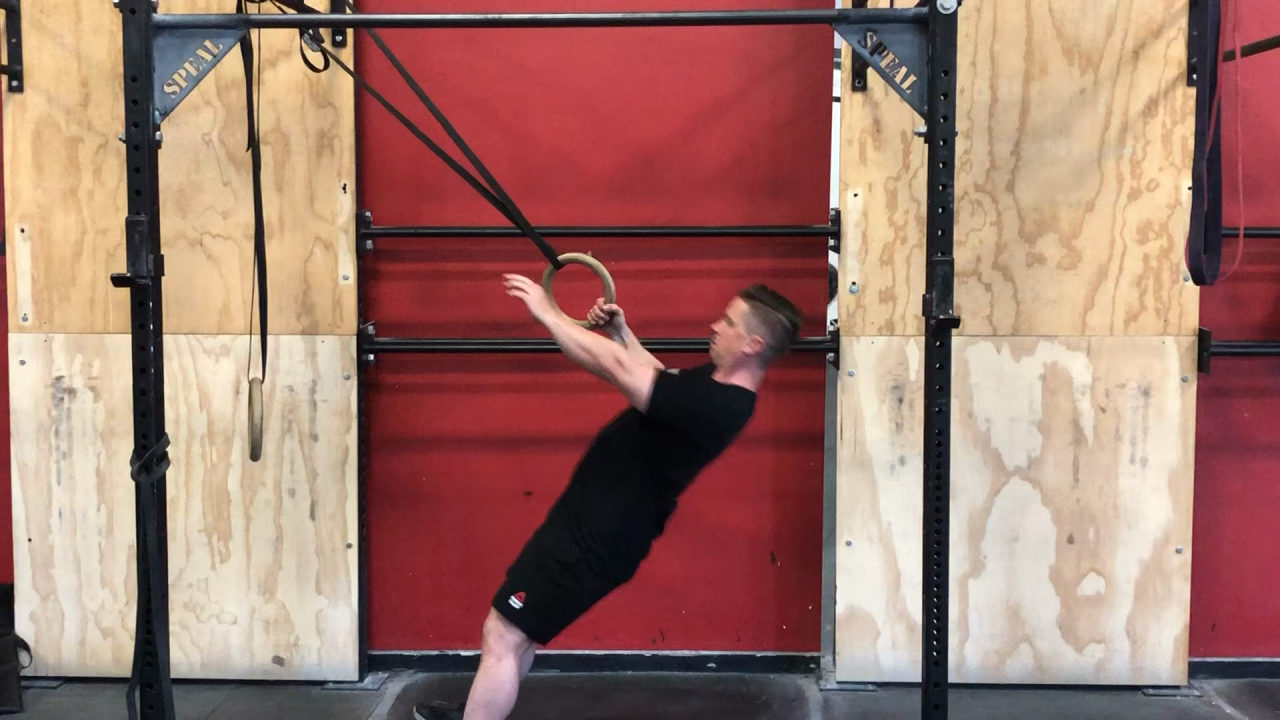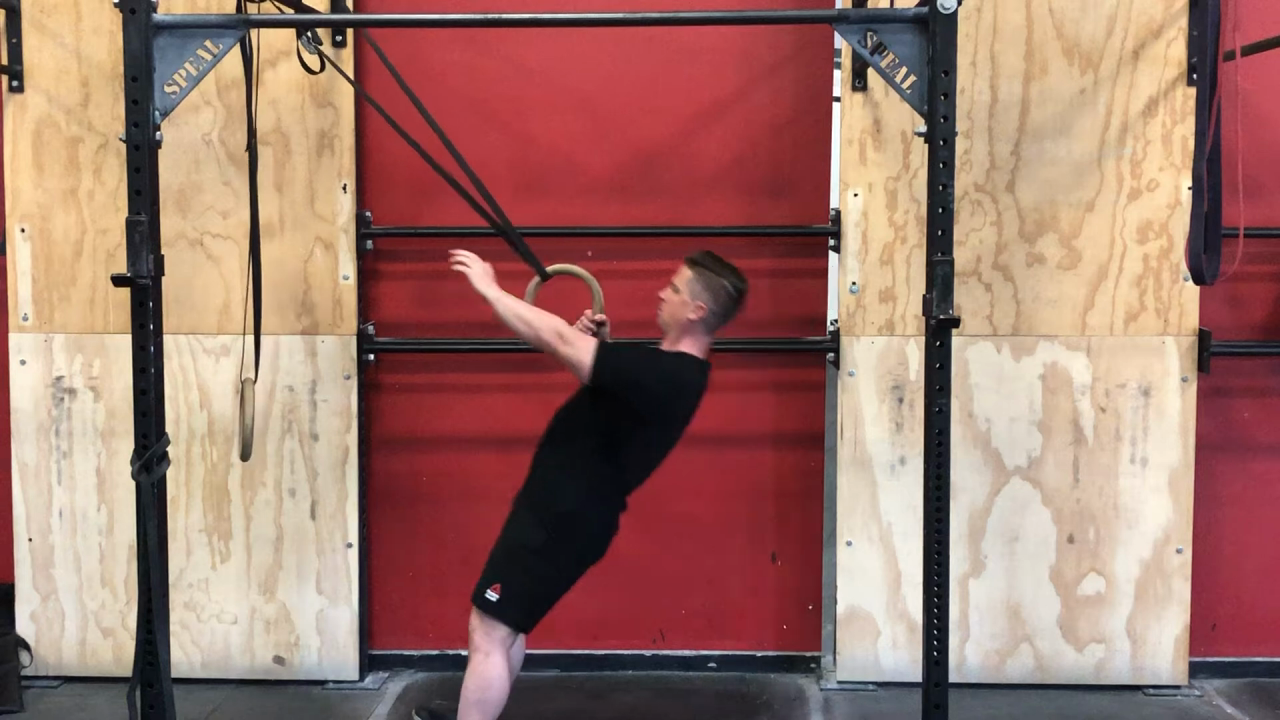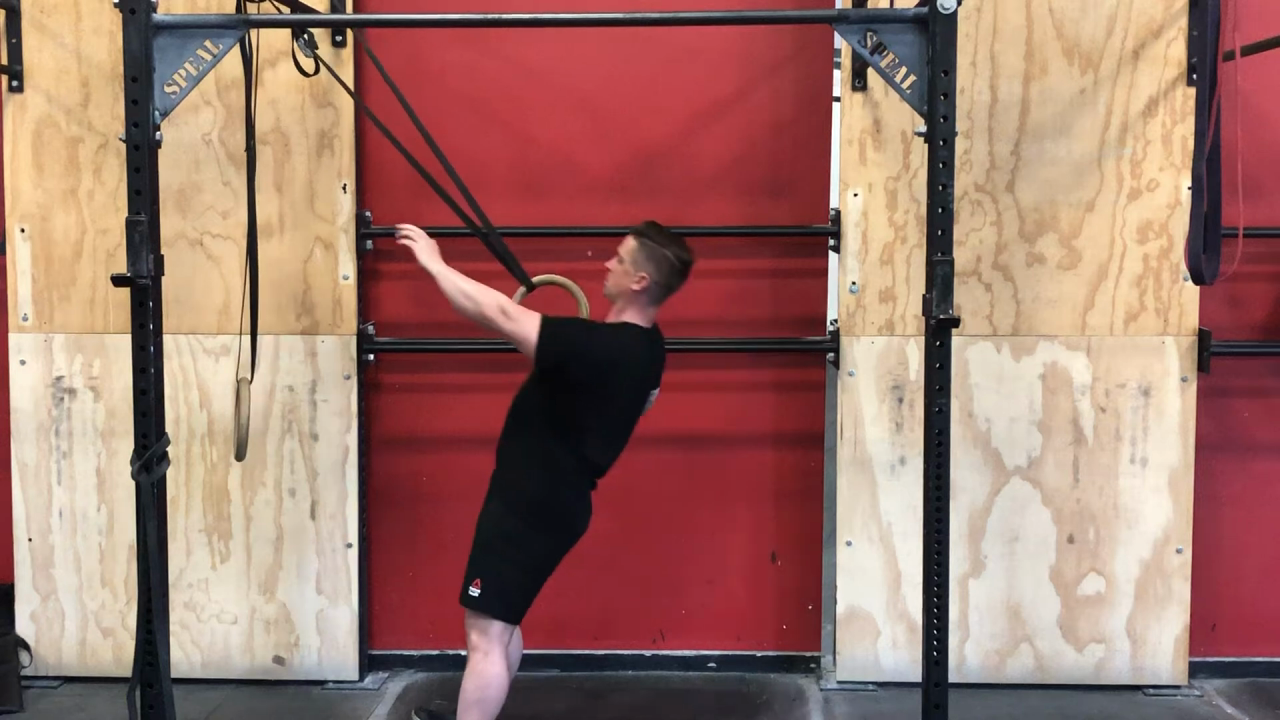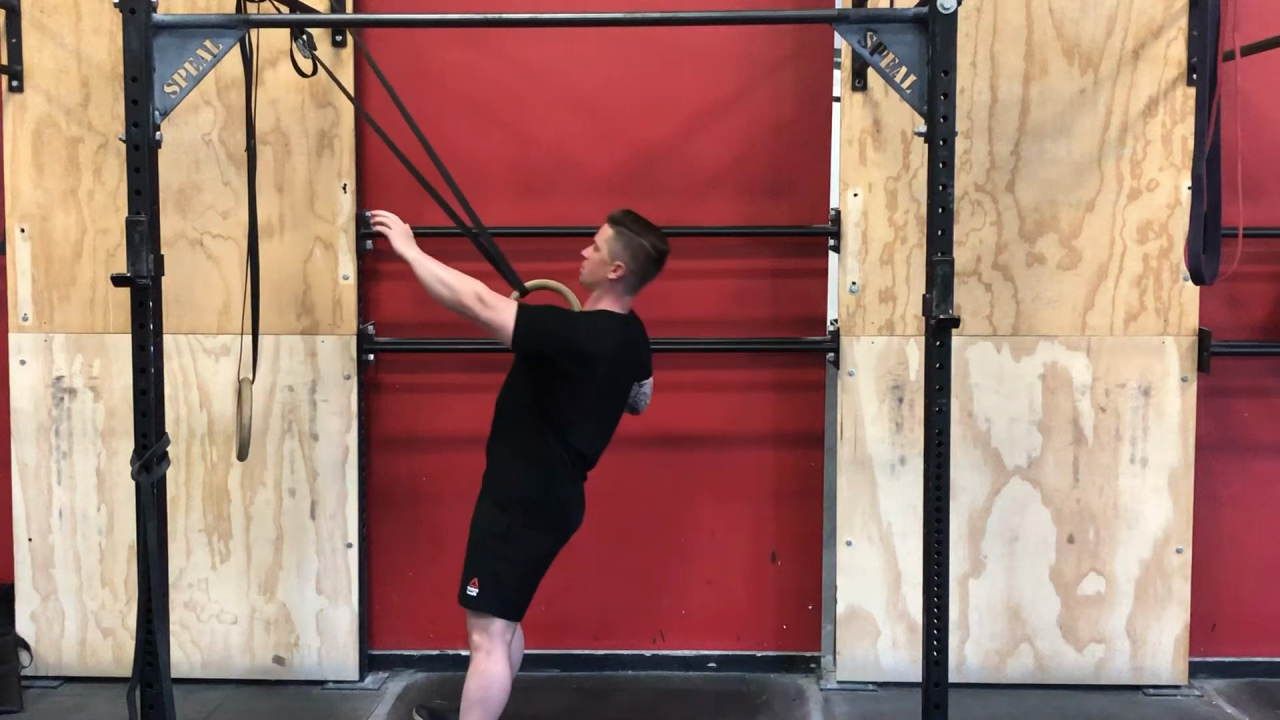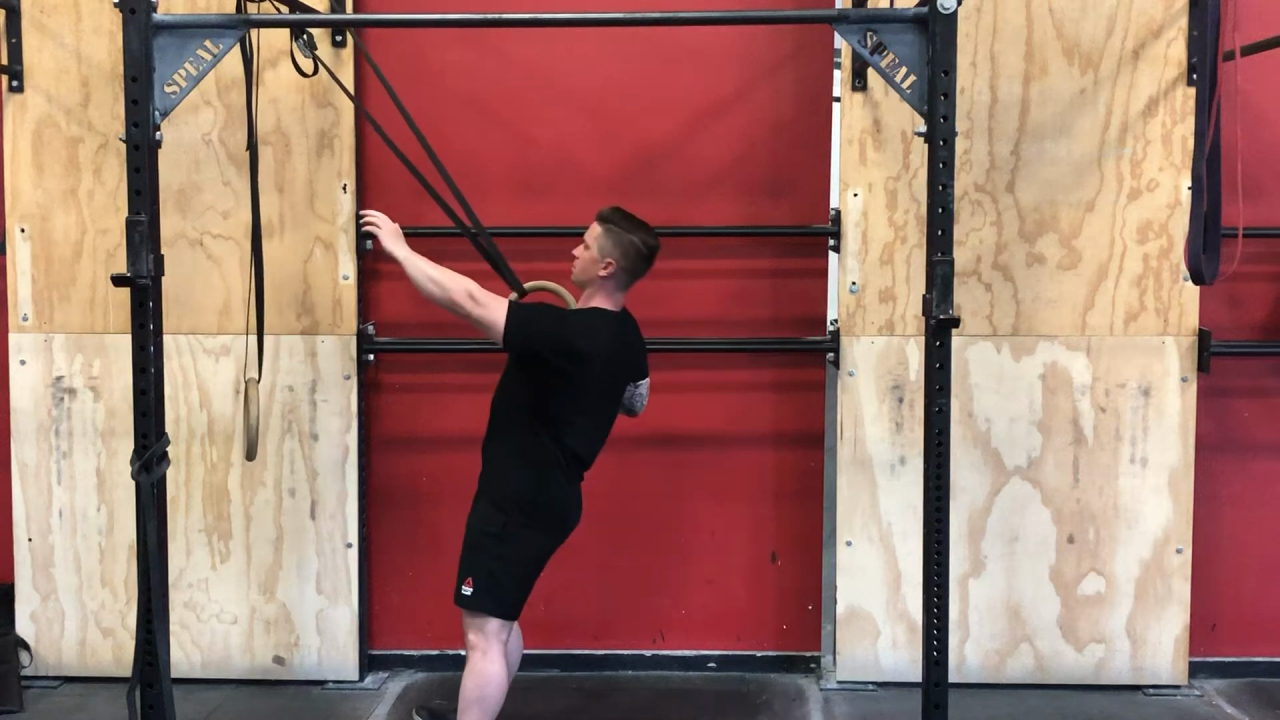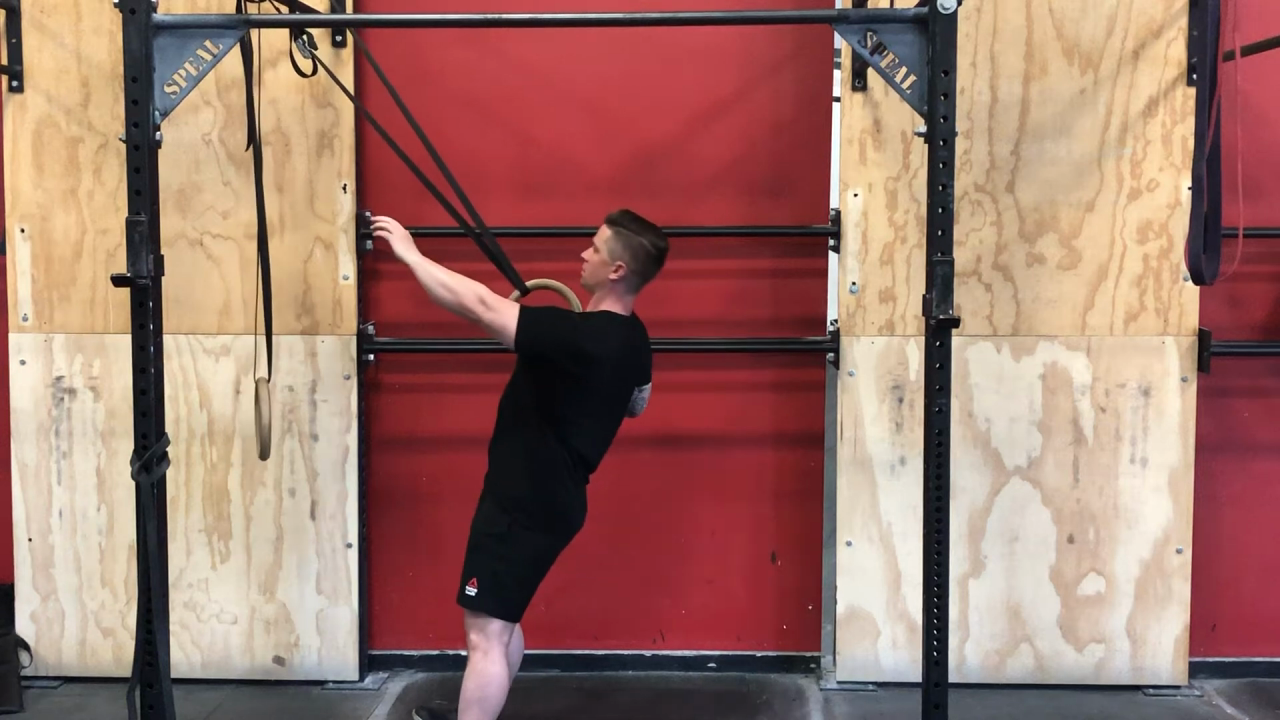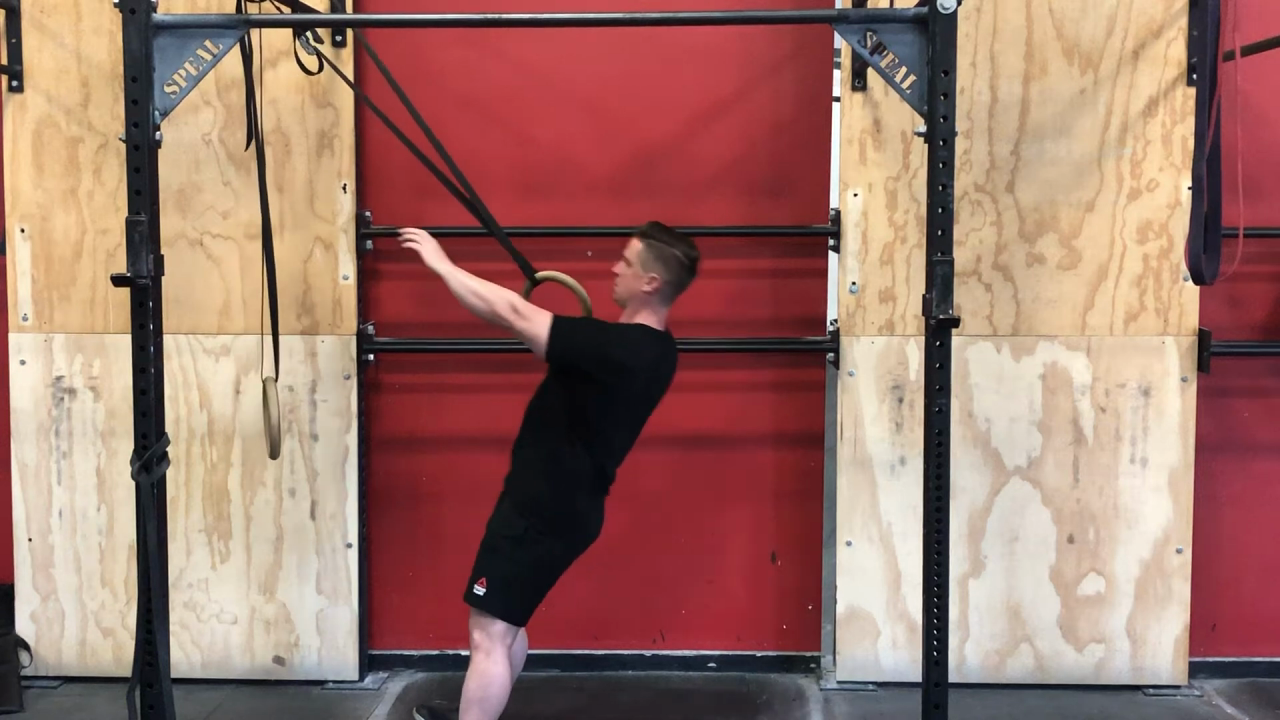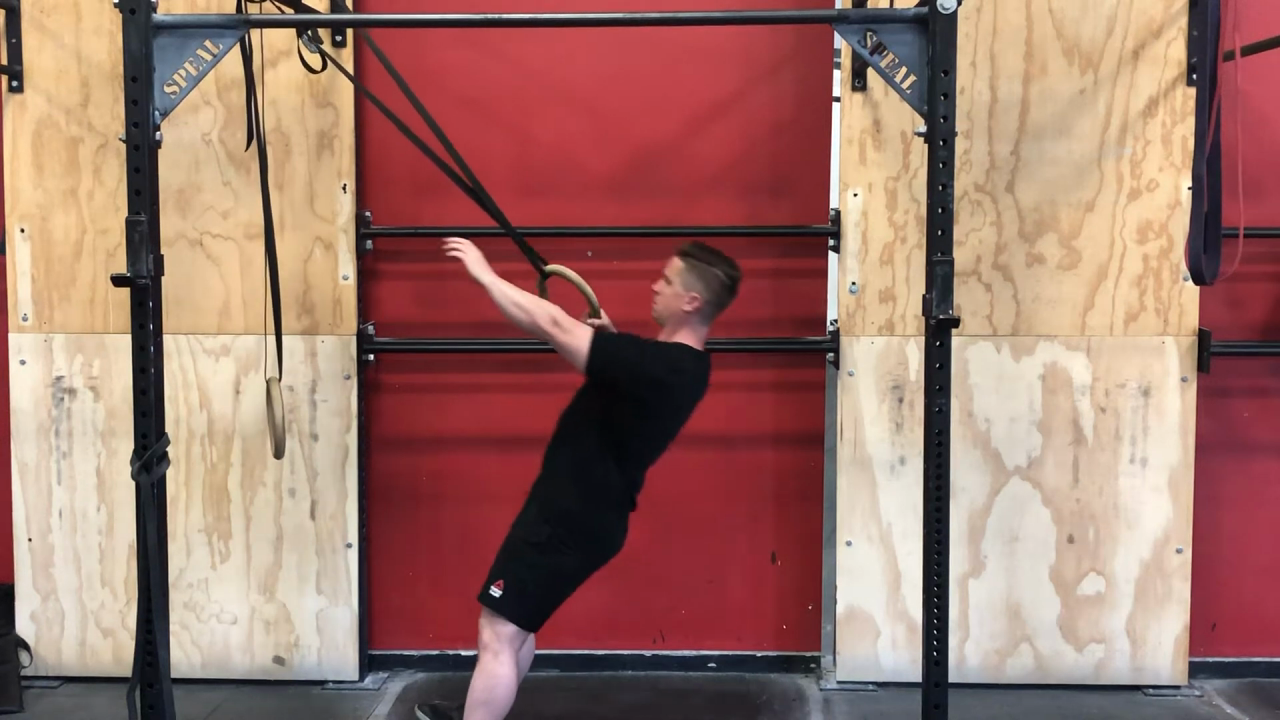
dt=0.2s
person 1, frame 1
left shoulder: (713, 407)
right shoulder: (718, 386)
left elbow: (618, 368)
right elbow: (656, 376)
left wrist: (547, 312)
right wrist: (620, 330)
left hip: (595, 537)
right hip: (593, 521)
left knee: (502, 637)
right knee: (516, 629)
person 1, frame 2
left shoulder: (664, 376)
right shoulder: (677, 366)
left elbow: (559, 340)
left wrist: (489, 288)
right wrist: (604, 342)
left hip: (561, 518)
right hip: (565, 508)
left knee: (489, 633)
right knee: (504, 625)
person 1, frame 3
left shoulder: (604, 347)
right shoulder: (639, 344)
left elbow: (502, 315)
right elbow: (642, 400)
left wrist: (434, 263)
left hip: (531, 504)
right hip: (547, 498)
left knee: (486, 633)
right knee: (500, 624)
person 1, frame 4
left shoulder: (578, 336)
right shoulder: (627, 336)
left elbow: (477, 302)
right elbow: (639, 400)
left wrist: (409, 249)
left hip: (524, 501)
right hip: (543, 494)
left knee: (488, 632)
right knee: (502, 622)
person 1, frame 5
left shoulder: (571, 332)
right shoulder: (623, 334)
left elbow: (469, 300)
right elbow: (636, 403)
left wrist: (399, 249)
left hip: (521, 500)
right hip: (540, 495)
left knee: (484, 632)
right knee: (500, 621)
person 1, frame 6
left shoulder: (580, 336)
right shoulder: (629, 338)
left elbow: (480, 305)
right elbow: (636, 404)
left wrist: (410, 254)
left hip: (526, 502)
right hip: (546, 496)
left knee: (486, 632)
right knee: (502, 621)
person 1, frame 7
left shoulder: (615, 348)
right shoulder: (652, 348)
left elbow: (513, 314)
left wrist: (440, 263)
right wrist: (582, 333)
left hip: (544, 506)
right hip: (563, 501)
left knee: (489, 633)
right knee: (506, 623)
person 1, frame 8
left shoulder: (658, 367)
right shoulder: (682, 362)
left elbow: (554, 327)
left wrist: (484, 274)
right wrist: (609, 333)
left hip: (570, 517)
right hip: (585, 510)
left knee: (499, 633)
right knee: (516, 624)
